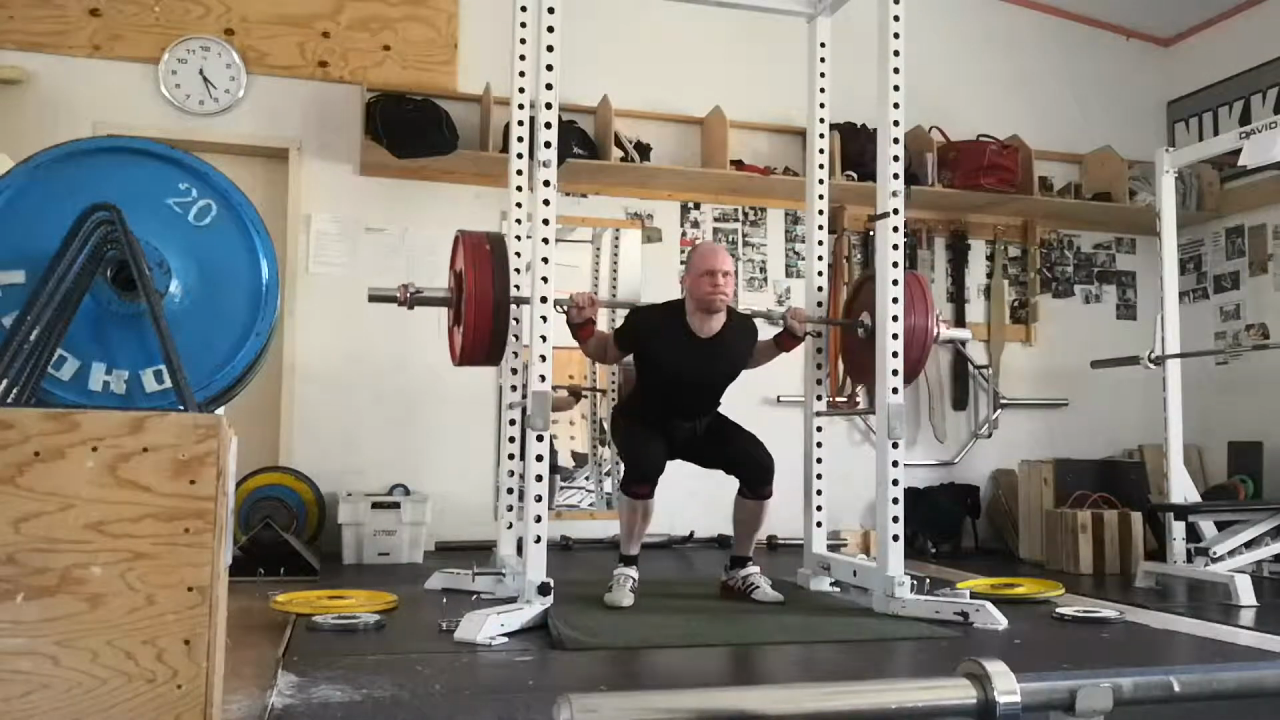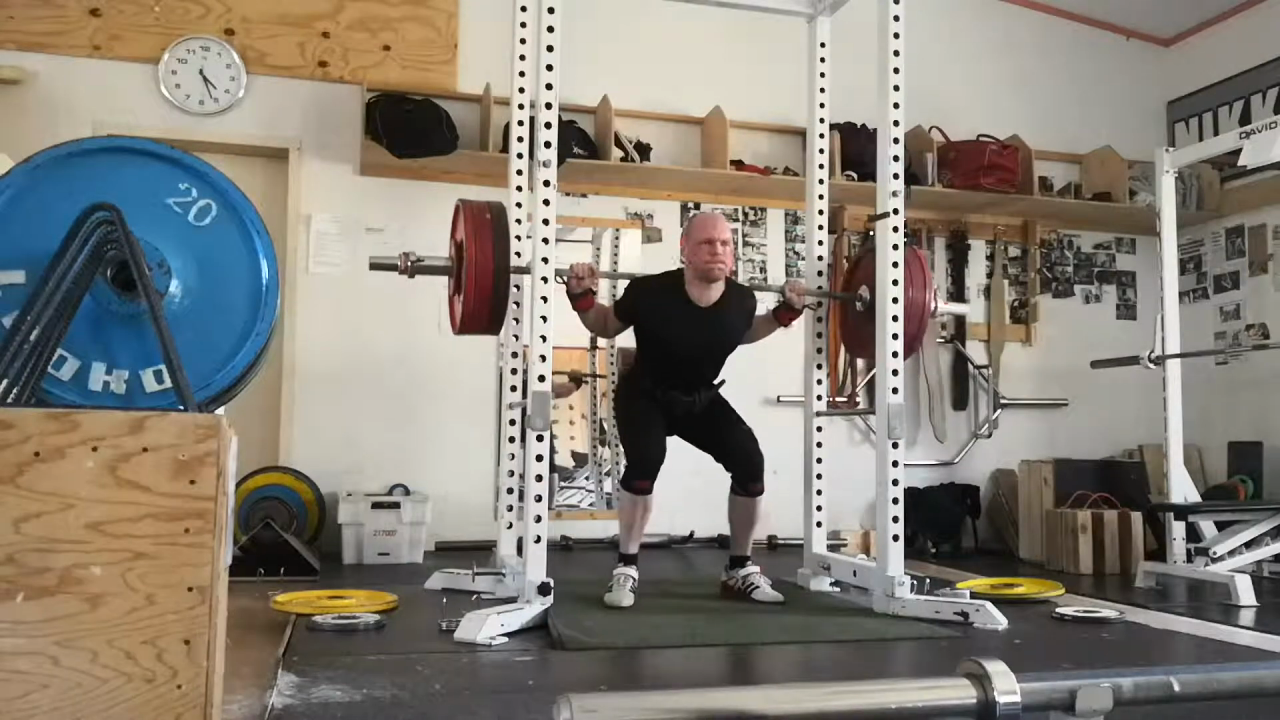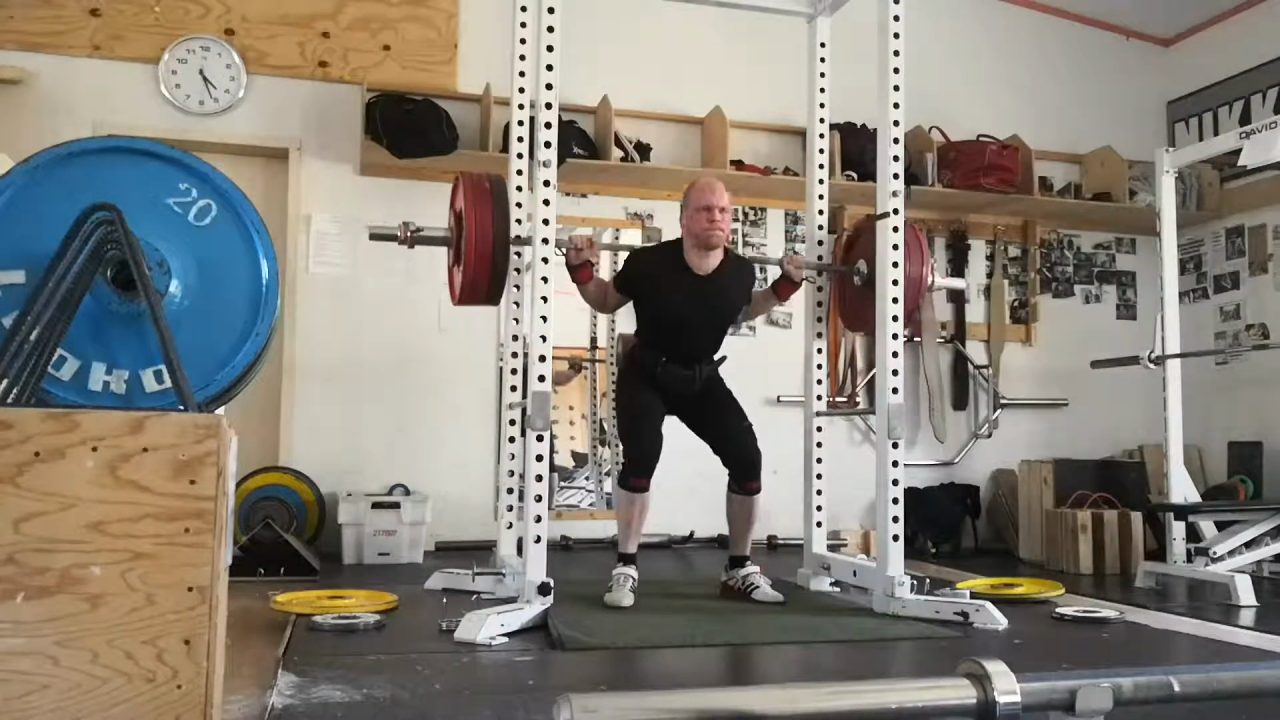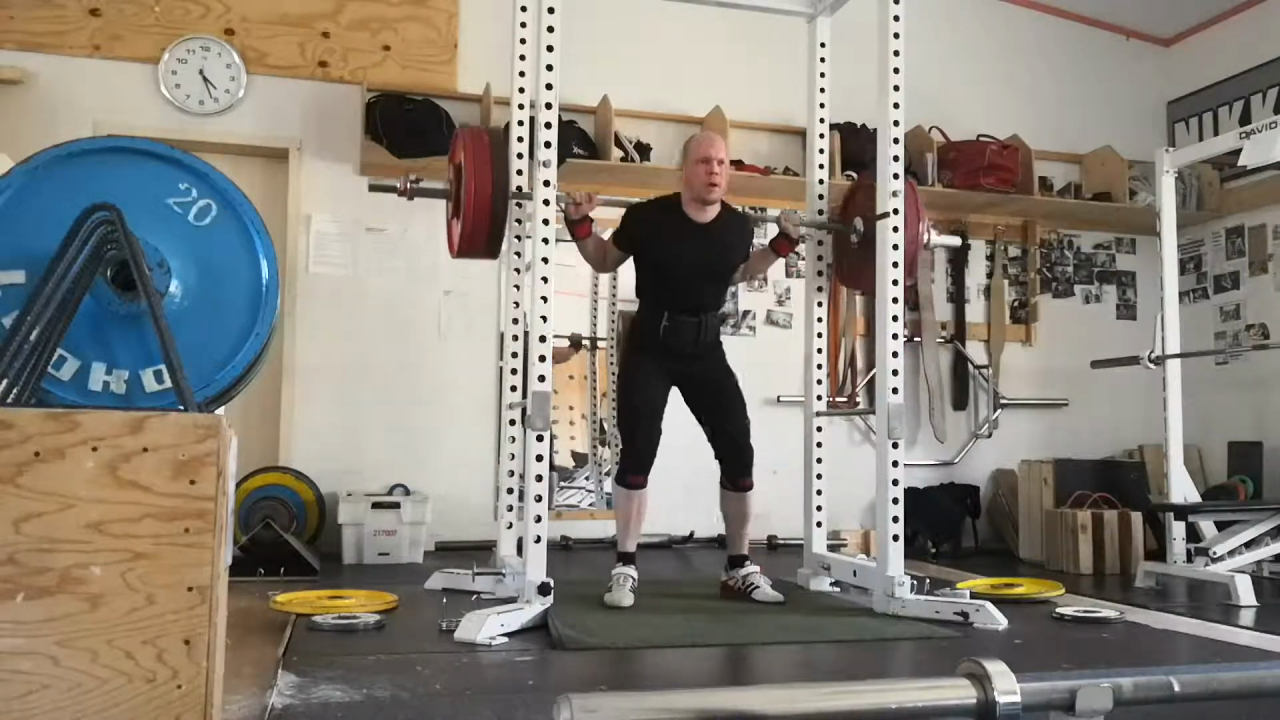
dt=0.3s
person 1, frame 1
left shoulder: (742, 329)
right shoulder: (651, 321)
right elbow: (606, 353)
left wrist: (788, 338)
right wrist: (582, 325)
left hip: (702, 424)
right hip: (643, 420)
left knee: (759, 465)
right knee: (644, 466)
left ankle: (740, 570)
right ankle: (626, 569)
person 1, frame 2
left shoulder: (741, 301)
right shoulder: (650, 293)
right elbow: (606, 327)
left wrist: (787, 311)
right wrist: (581, 297)
left hip: (701, 399)
right hip: (645, 397)
left knee: (749, 461)
right knee: (645, 461)
left ankle: (740, 570)
right ankle: (626, 569)
person 1, frame 3
left shoulder: (740, 271)
right shoulder: (649, 263)
right elbow: (606, 302)
left wrist: (785, 285)
right wrist: (580, 269)
left hip: (702, 379)
right hip: (645, 377)
left knee: (747, 459)
right knee: (641, 458)
left ankle: (739, 571)
right ankle: (625, 570)
person 1, frame 4
left shoulder: (738, 226)
right shoulder: (648, 217)
right elbow: (605, 261)
left wrist: (783, 243)
right wrist: (579, 224)
left hip: (705, 350)
right hip: (649, 349)
left knee: (738, 452)
right knee: (639, 452)
left ankle: (739, 569)
right ankle: (625, 569)
